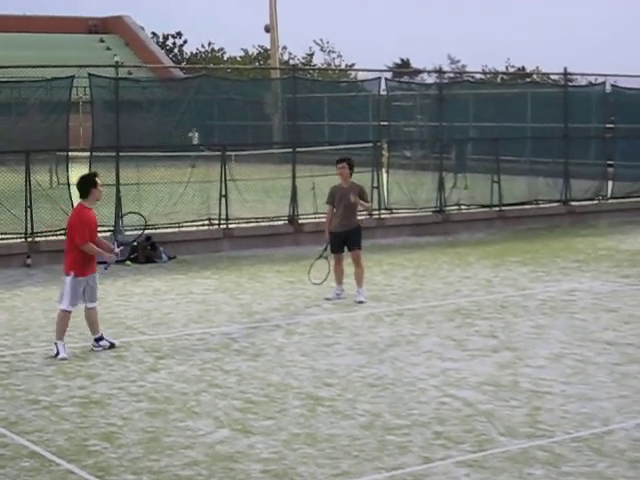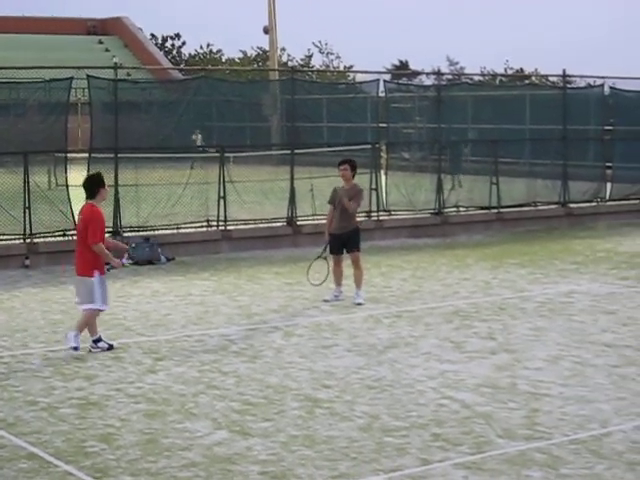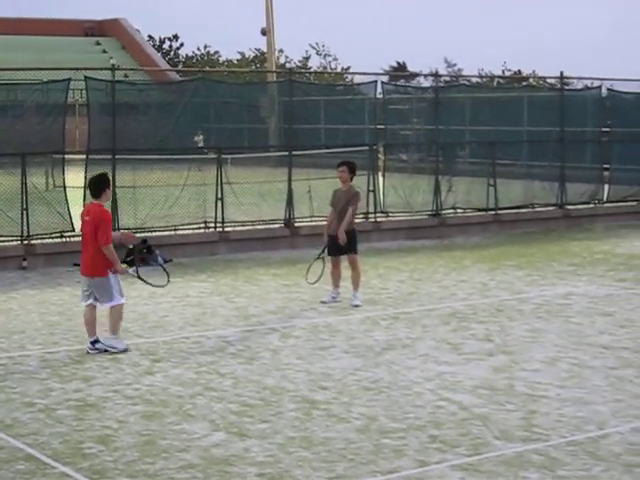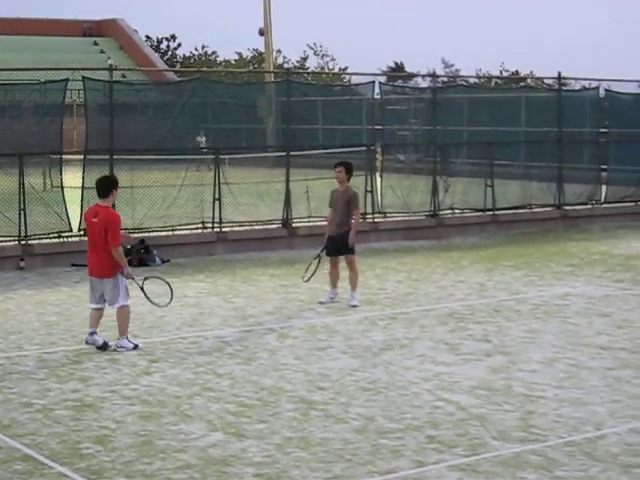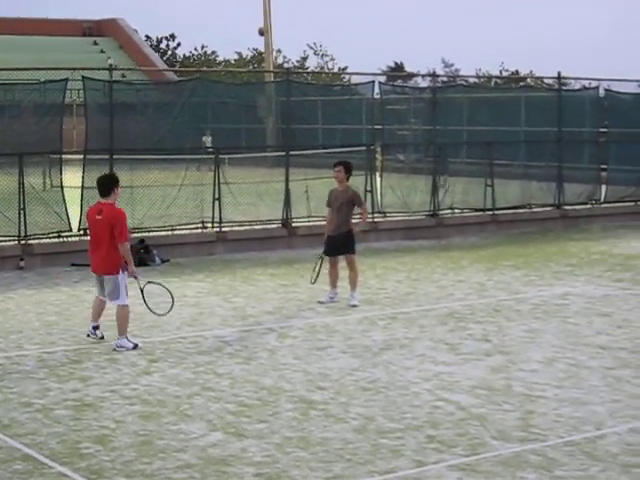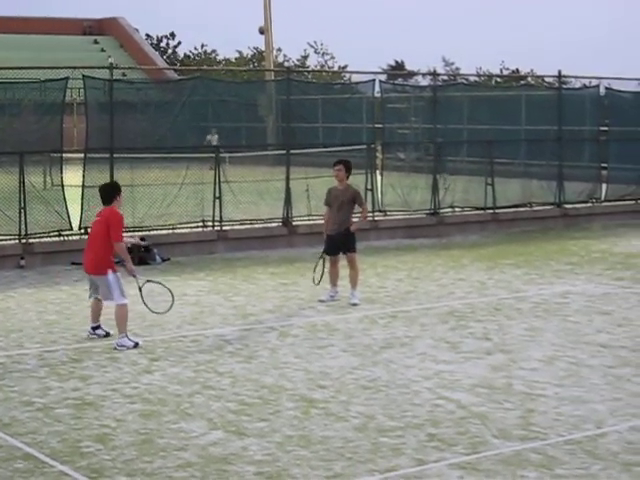
dt=0.2s
person 1, frame 1
left shoulder: (90, 211)
right shoulder: (80, 214)
right elbow: (84, 244)
left wrist: (110, 247)
right wrist: (104, 255)
left hip: (89, 268)
right hip: (76, 269)
left knee: (91, 305)
right knee: (67, 307)
left ankle: (98, 339)
right ankle: (59, 343)
person 1, frame 2
left shoulder: (86, 210)
right shoulder: (94, 213)
right elbow: (95, 244)
left wrist: (116, 244)
right wrist: (112, 260)
left hip: (84, 266)
right hip: (91, 268)
left knee: (92, 304)
right knee: (97, 306)
left ankle: (95, 340)
right ankle: (75, 334)
person 1, frame 3
left shoulder: (86, 211)
right shoulder: (104, 213)
right elbow: (105, 245)
left wrist: (119, 236)
right wrist: (117, 264)
left hip: (87, 267)
right hip: (102, 268)
left knee: (90, 304)
right knee: (117, 302)
left ankle: (93, 341)
right ankle: (113, 340)
person 1, frame 4
left shoulder: (89, 213)
right shoulder: (112, 216)
right elbow: (115, 247)
right wrist: (125, 267)
left hip: (94, 268)
right hip: (111, 269)
left knee: (98, 304)
right knee: (123, 303)
left ankle: (92, 333)
right ankle: (122, 341)
person 1, frame 5
left shoulder: (91, 211)
right shoulder: (118, 213)
right elbow: (122, 243)
right wrist: (130, 264)
left hip: (96, 263)
right hip: (113, 265)
left knee: (101, 295)
right knee: (122, 302)
left ankle: (94, 327)
right ankle: (122, 340)
person 1, frame 6
left shoulder: (100, 215)
right shoulder: (115, 215)
right elbow: (117, 243)
left wrist: (131, 241)
right wrist: (128, 263)
left hip: (89, 263)
right hip: (103, 265)
left knee: (97, 295)
right knee: (120, 301)
left ankle: (95, 328)
right ankle: (122, 339)
person 2, frame 1
left shoulder: (358, 188)
right shoulder: (334, 190)
left elbow: (369, 205)
right elbow: (330, 211)
left wrist: (359, 203)
right wrist: (327, 230)
left hip: (353, 228)
right hip: (336, 230)
left knee: (357, 259)
right knee: (337, 260)
left ankle: (360, 291)
right ankle: (339, 290)
person 2, frame 2
left shoulder: (357, 190)
right shoulder: (335, 190)
left elbow: (352, 209)
right elbow: (331, 211)
left wrist: (344, 196)
right wrist: (327, 230)
left hip: (351, 230)
right hip: (335, 231)
left knee: (356, 260)
right knee: (336, 261)
left ankle: (358, 293)
right ankle: (337, 292)
person 2, frame 3
left shoulder: (354, 193)
right shoulder: (336, 192)
left elbow: (350, 213)
left wrist: (342, 230)
right wrist: (326, 231)
left hip: (348, 233)
right hip: (334, 233)
left knee: (353, 262)
right knee: (335, 263)
left ankle: (356, 295)
right ankle: (335, 293)
person 2, frame 4
left shoulder: (352, 194)
right shoulder: (333, 193)
left elbow: (357, 215)
left wrist: (353, 233)
right wrist: (327, 232)
left hip: (346, 234)
right hip: (332, 234)
left knee: (351, 263)
right knee: (333, 264)
left ankle: (354, 295)
right ankle: (333, 294)
person 2, frame 5
left shoulder: (352, 193)
right shoulder: (332, 192)
left elbow: (365, 211)
right wrist: (326, 232)
left hip: (346, 233)
right hip: (332, 234)
left knee: (351, 263)
right knee: (332, 263)
left ankle: (353, 295)
right ankle: (333, 293)
person 2, frame 6
left shoulder: (353, 192)
right shoulder: (330, 191)
left elbow: (364, 210)
right elbow: (327, 212)
left wrist: (357, 224)
right wrist: (325, 231)
left hip: (347, 232)
right hip: (331, 233)
left knee: (352, 261)
right knee: (333, 262)
left ankle: (354, 293)
right ankle: (333, 292)
